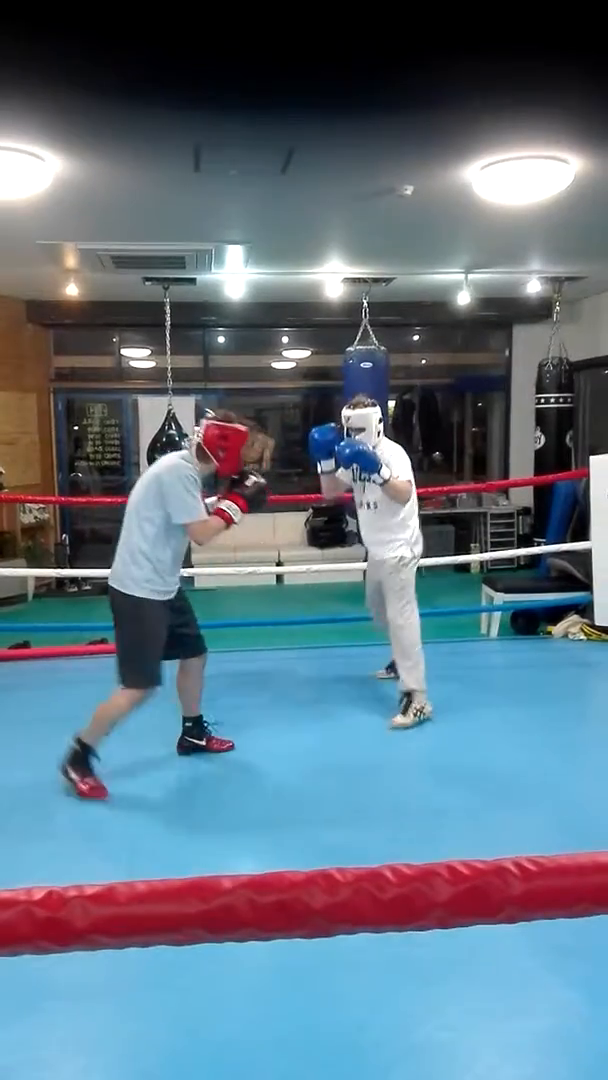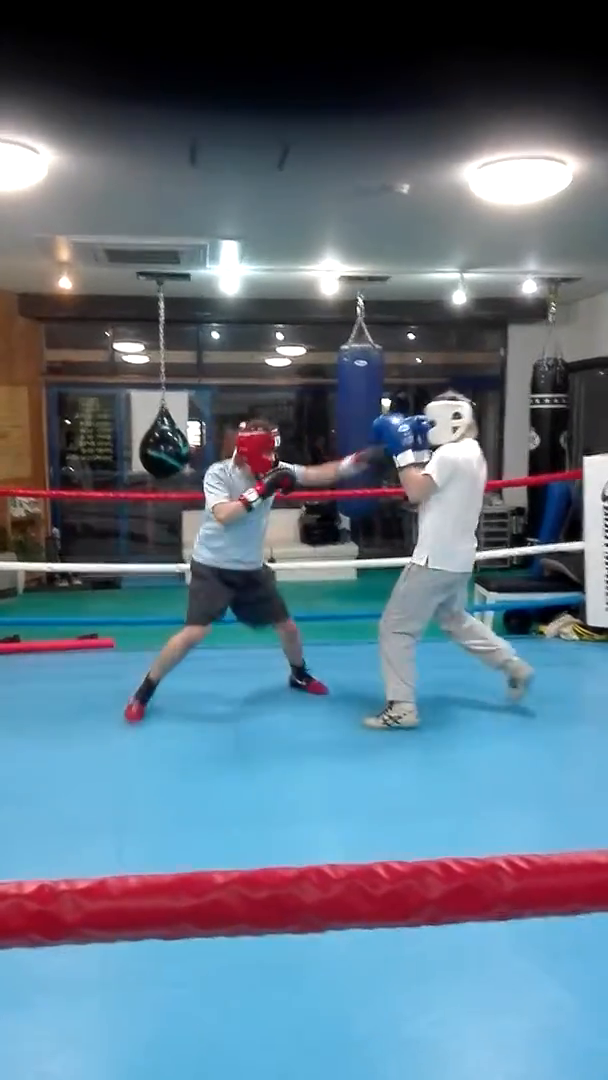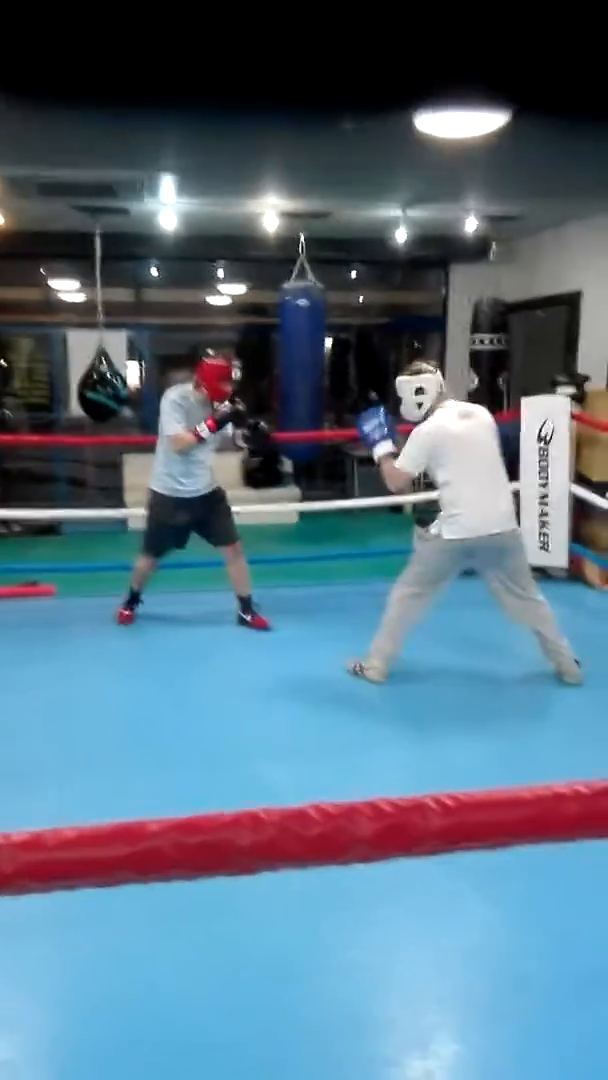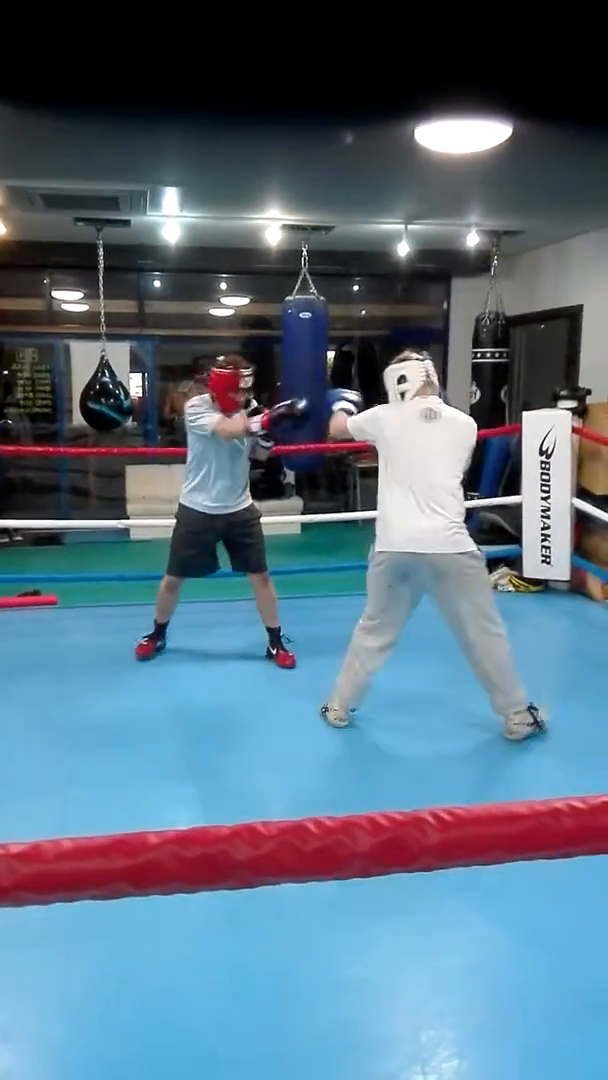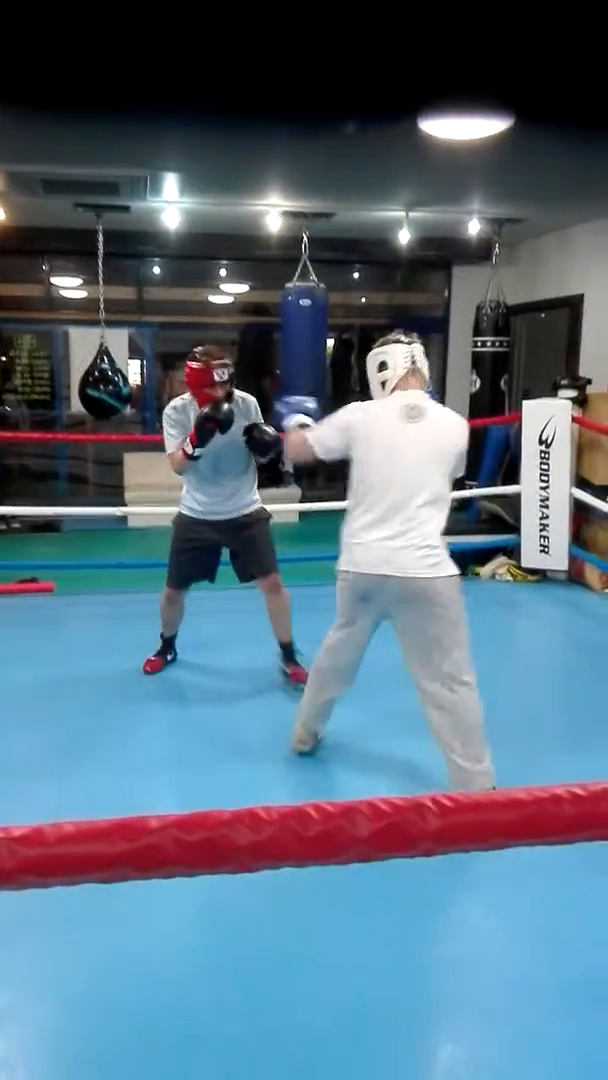
dt=1s
person 1, frame 1
left shoulder: (393, 453)
right shoulder: (356, 458)
left elbow: (404, 494)
right elbow: (330, 492)
left wrist: (376, 469)
right wrist: (325, 459)
left hip: (400, 549)
right hip: (378, 550)
left knee: (400, 616)
right knee: (379, 610)
left ankle: (416, 696)
right ankle: (400, 662)
person 1, frame 2
left shoulder: (452, 454)
right shoulder: (472, 454)
left elbow: (416, 492)
right elbow: (430, 485)
left wrist: (403, 450)
right wrist: (419, 449)
left hip: (435, 559)
right hip: (459, 560)
left knee: (394, 627)
right knee: (457, 620)
left ankle: (400, 707)
right ankle: (515, 669)
person 1, frame 3
left shoulder: (427, 431)
right shoulder: (482, 415)
left elbow: (397, 483)
left wrist: (380, 443)
left hip: (457, 532)
right hip: (502, 527)
left knee: (410, 593)
right knee: (525, 595)
left ankle: (376, 663)
right ankle: (565, 663)
person 1, frame 4
left shoulder: (385, 416)
right shoulder: (465, 425)
left elbow: (338, 430)
left wrist: (342, 403)
left hip: (395, 547)
right hip: (450, 548)
left knee: (375, 629)
right knee: (483, 631)
left ankle: (340, 705)
right ankle: (517, 714)
person 1, frame 5
left shoulder: (359, 416)
right shoulder: (455, 425)
left elbow: (298, 451)
left wrist: (291, 419)
left hip: (360, 566)
right hip: (426, 572)
left knee: (340, 650)
right knee: (450, 683)
left ankle: (307, 732)
right ankle: (477, 787)
person 2, frame 1
left shoulder: (185, 468)
right shoulder: (177, 470)
left elbow: (195, 519)
right elbow: (200, 533)
left wrist: (232, 500)
right wrist: (238, 501)
left hip: (165, 587)
right hip: (138, 590)
left knee: (195, 657)
right knee: (138, 688)
left ankle: (193, 733)
right ankle: (78, 757)
person 2, frame 2
left shoulder: (275, 471)
right shoulder: (219, 474)
left elbow: (316, 475)
right elbow: (223, 516)
left wrist: (353, 463)
right wrist: (259, 489)
left hip: (252, 567)
right hip: (213, 566)
left knee: (286, 626)
right knee: (195, 632)
left ankle: (300, 674)
right ankle: (145, 690)
person 2, frame 3
left shoulder: (220, 402)
right shoulder: (176, 398)
right elbow: (179, 445)
right wrist: (214, 423)
left hip: (205, 490)
right hip: (169, 492)
left knee: (233, 547)
right knee: (151, 556)
left ankle: (246, 610)
right ankle: (132, 599)
person 2, frame 4
left shoulder: (249, 407)
right shoulder: (197, 406)
left elbow: (258, 454)
right elbow: (228, 429)
left wrist: (267, 435)
right wrist: (273, 416)
left hip: (239, 508)
right hip: (198, 509)
left knee: (261, 575)
right knee: (174, 577)
left ankle: (276, 642)
right ankle: (157, 634)
person 2, frame 5
left shoulder: (246, 403)
right shoulder: (177, 410)
left elbow: (260, 453)
right elbow: (178, 465)
left wrist: (264, 445)
right wrist: (198, 436)
left hip: (244, 512)
right hip: (196, 516)
left knee: (271, 582)
right knee: (173, 589)
left ankle: (289, 657)
right ankle: (167, 646)
